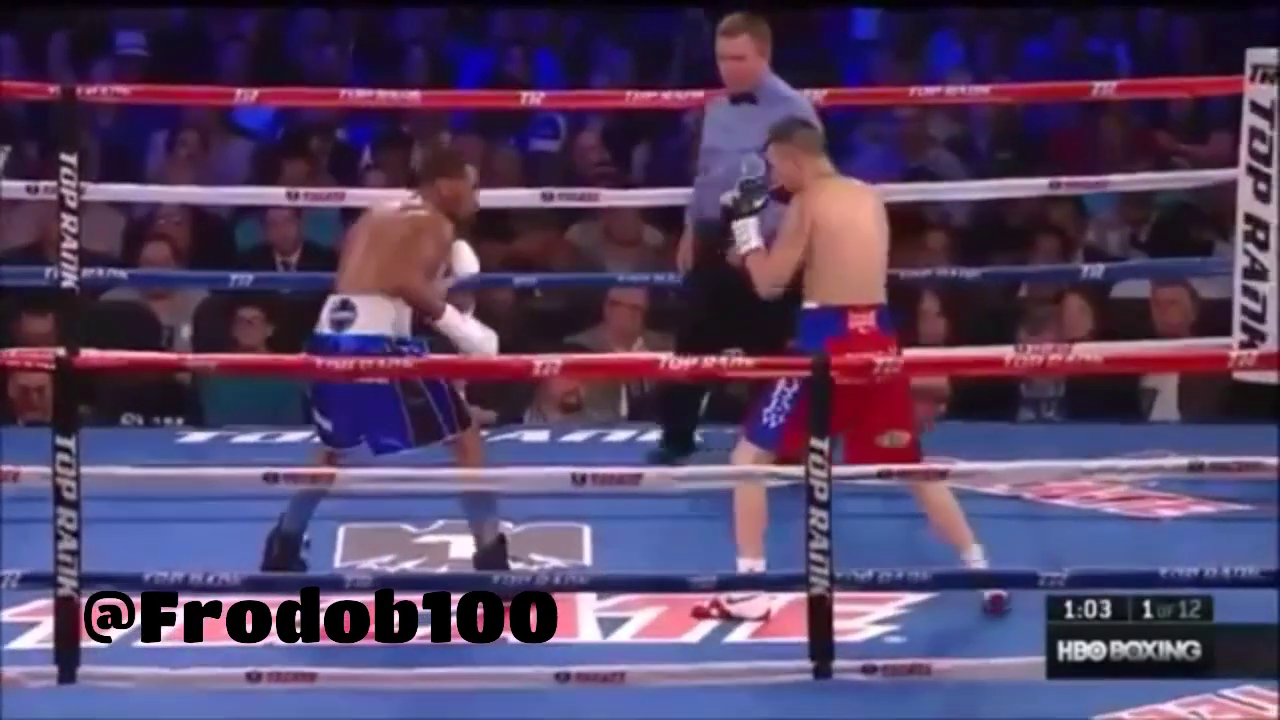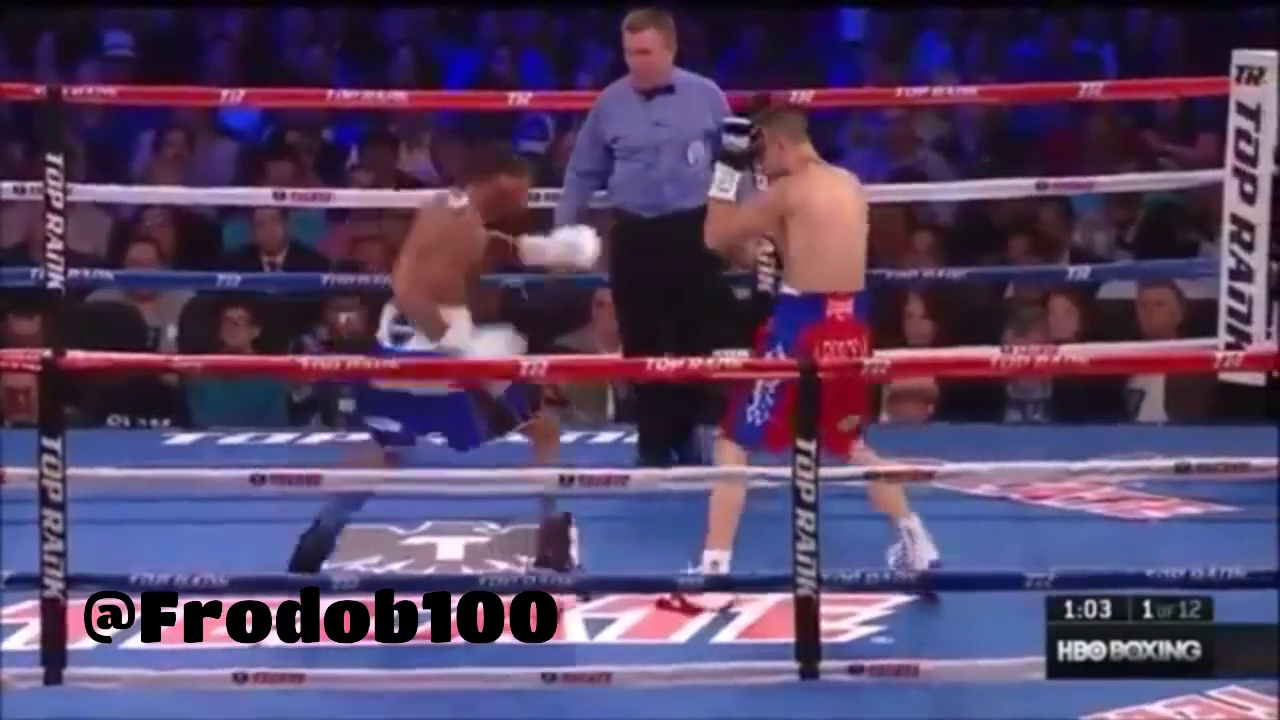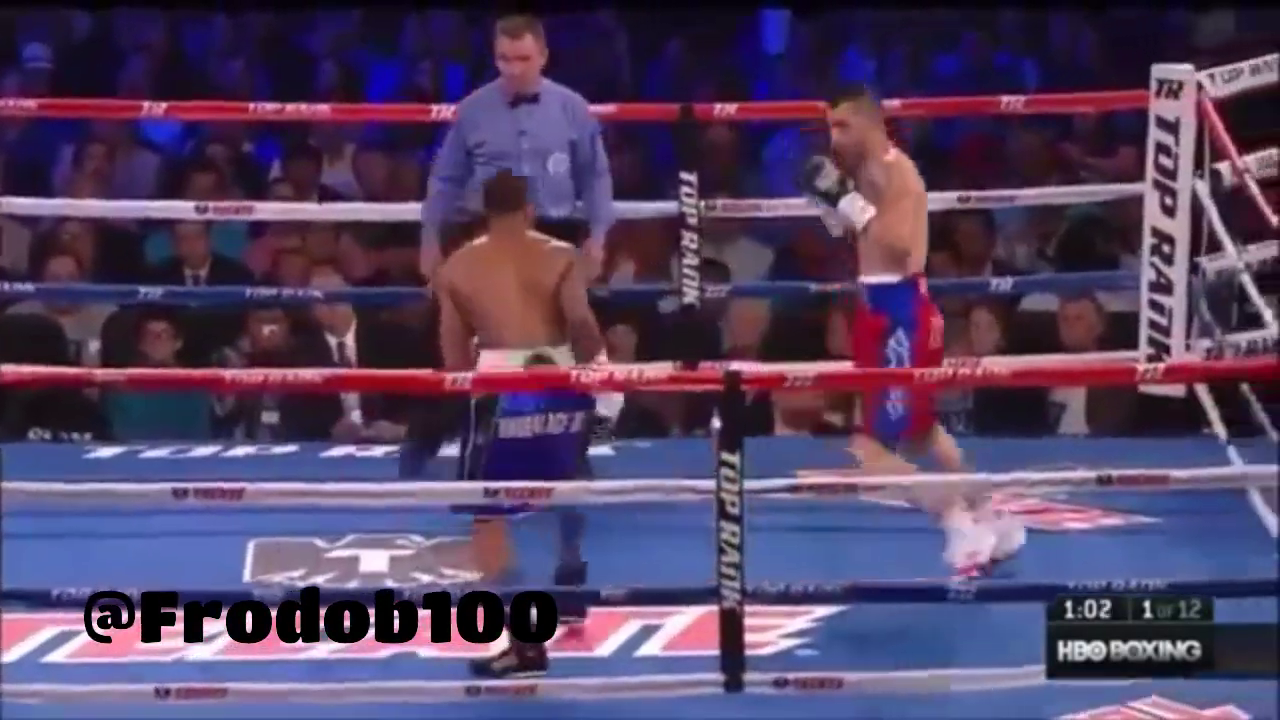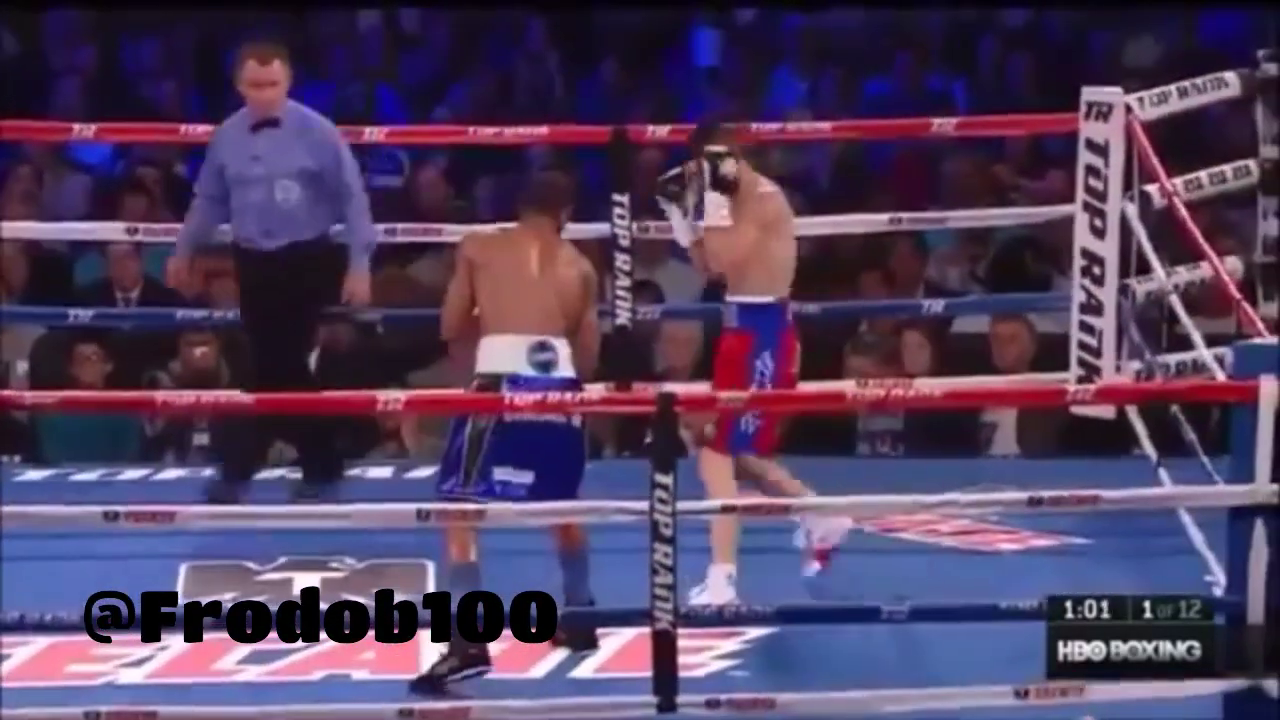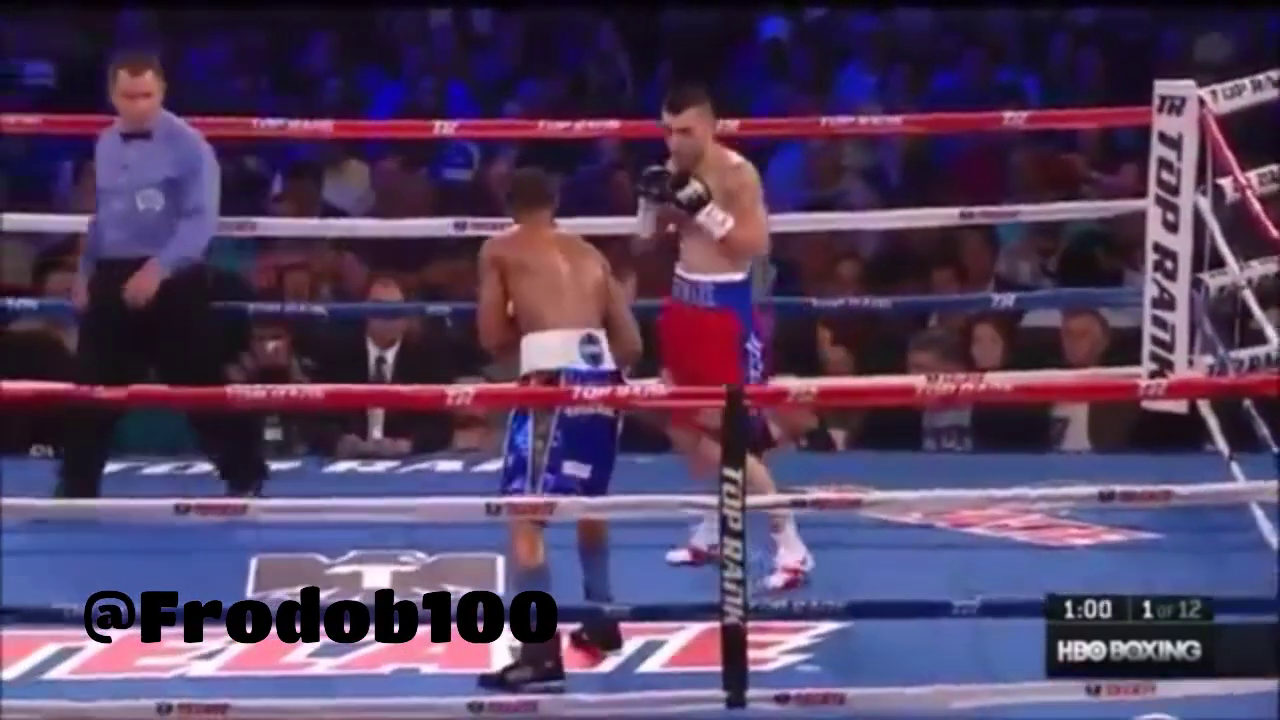
dt=0.7s
person 1, frame 1
left shoulder: (806, 202)
right shoulder: (869, 198)
left elbow: (770, 283)
left wrist: (744, 224)
right wrist: (754, 245)
left hip: (826, 342)
right hip: (877, 341)
left knee: (750, 457)
right knee: (909, 466)
left ankle: (748, 589)
right ankle: (981, 571)
person 1, frame 2
left shoulder: (787, 190)
right shoulder: (850, 185)
left elbow: (716, 235)
left wrist: (728, 168)
left hip: (801, 328)
right hip: (850, 326)
left knee: (732, 447)
right knee: (850, 443)
left ankle: (713, 575)
right ankle: (917, 545)
person 1, frame 3
left shoulder: (893, 171)
right shoulder: (873, 172)
left elbow: (897, 245)
right elbow: (864, 247)
left wrist: (847, 200)
right wrist: (832, 204)
left hip: (898, 316)
right hip: (882, 308)
left knee: (873, 447)
right knee: (919, 430)
left ankle: (966, 534)
right ankle: (993, 527)
person 1, frame 4
left shoulder: (764, 201)
right shoulder: (734, 198)
left elbow: (730, 265)
right elbow: (710, 267)
left wrist: (718, 196)
right wrist: (679, 211)
left hip: (760, 337)
right hip: (745, 331)
left knee: (714, 457)
right knee: (735, 451)
left ankle: (721, 584)
right ankle: (822, 520)
person 1, frame 5
left shoulder: (737, 173)
right shoulder: (677, 170)
left elbow: (756, 247)
left wrist: (703, 207)
right wrist: (651, 202)
left hip: (726, 311)
right hip: (684, 305)
left knee: (725, 442)
right knee: (683, 429)
left ankle: (790, 544)
right ankle: (715, 528)
person 2, frame 1
left shoulder: (377, 218)
right shoulder: (436, 224)
right elbow: (408, 284)
left wrist: (442, 272)
right wrist: (462, 327)
left hip: (331, 338)
right hip: (379, 343)
left knee: (335, 449)
right knee: (466, 440)
left ankle: (283, 548)
right ankle: (491, 558)
person 2, frame 2
left shoulder: (444, 207)
right shoulder: (468, 228)
right elbow: (409, 295)
left wrist: (546, 248)
right wrist: (461, 340)
left hip: (396, 353)
right hip: (443, 355)
left knee: (386, 451)
right knee: (543, 428)
left ankle: (314, 547)
right ankle: (553, 546)
person 2, frame 3
left shoulder: (455, 269)
right shoulder: (562, 255)
left elbow: (454, 359)
right elbow: (581, 322)
right wrist: (595, 363)
left hip: (501, 397)
right hip: (560, 390)
left knee: (487, 520)
left ankle: (525, 641)
right ankle: (570, 585)
person 2, frame 4
left shoulder: (478, 248)
right shoulder: (580, 266)
left elbow: (453, 331)
right elbow: (588, 356)
left hip: (501, 382)
right hip: (559, 383)
right knee: (561, 504)
left ankle: (469, 643)
right ankle: (579, 621)
person 2, frame 5
left shoulder: (500, 250)
right shoulder: (591, 256)
left elbow: (491, 335)
right elbow: (630, 342)
left hip: (551, 379)
right hip: (602, 376)
left knee: (525, 513)
right knee: (587, 500)
left ankle: (541, 654)
right ankle: (601, 621)
person 3, frame 1
left shoulder: (791, 109)
right shoulder: (716, 108)
left wrist: (765, 239)
right wrist: (691, 231)
right hip: (716, 240)
left knee: (768, 351)
right knee: (693, 342)
right ankle: (676, 438)
person 3, frame 2
left shoulder: (706, 96)
right shoulder: (609, 103)
right elbow: (584, 176)
right wrist: (563, 233)
left hip: (694, 232)
right hip: (634, 235)
left knee: (694, 341)
right knee: (642, 344)
left ankle: (682, 438)
right ankle: (653, 443)
person 3, frame 3
left shoulder: (572, 109)
right shoulder: (473, 110)
left elbow: (595, 177)
right elbow: (445, 180)
left wrist: (596, 236)
right wrist: (431, 240)
left hip: (552, 236)
person 3, frame 4
left shoulder: (317, 133)
right shoulder: (228, 135)
left elbow: (352, 201)
right elbow: (208, 200)
left wrist: (357, 266)
right wrist: (184, 251)
left hip: (305, 262)
right hip: (254, 265)
left knee: (274, 372)
right knee: (284, 372)
left ankle: (235, 476)
right ankle: (321, 467)
person 3, frame 5
left shoulder: (188, 146)
right shoulder: (105, 145)
left elbow: (201, 220)
left wrist: (158, 269)
right wrist: (86, 272)
left hip: (173, 282)
right hip: (113, 280)
left knee: (198, 386)
right knee: (94, 385)
left ankle: (245, 479)
right ankle: (77, 488)
